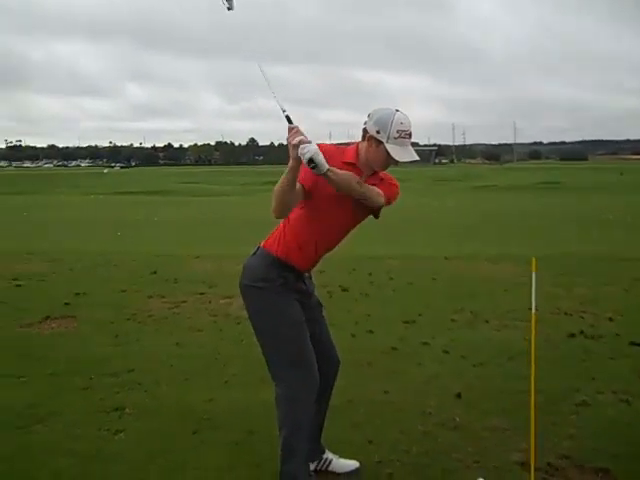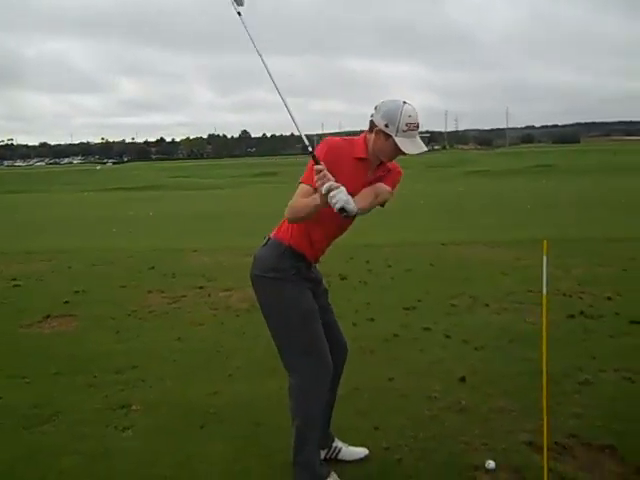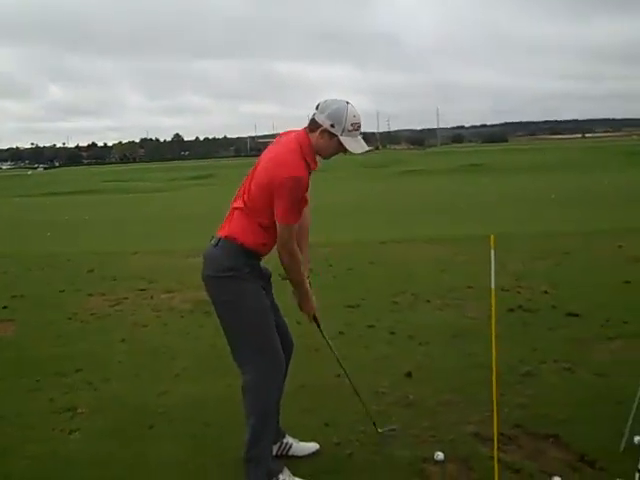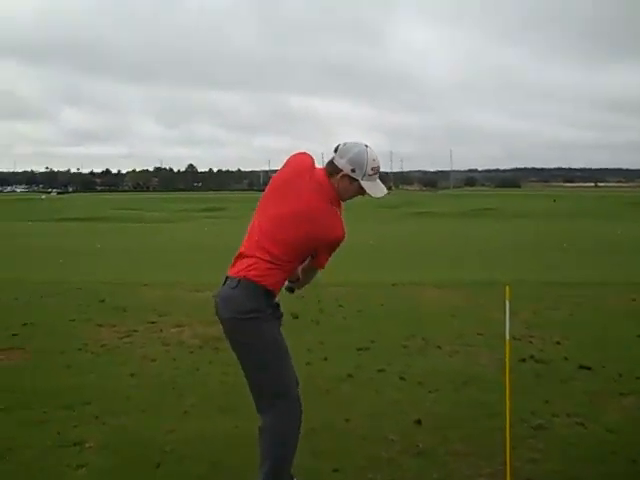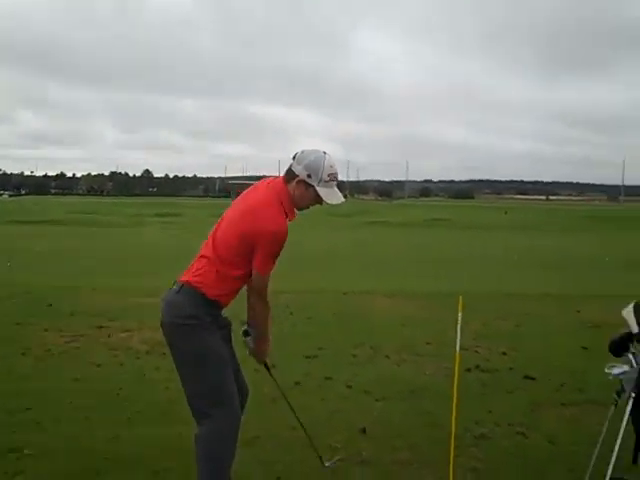
dt=0.3s
person 1, frame 1
left shoulder: (387, 188)
right shoulder: (325, 154)
left elbow: (357, 190)
right elbow: (280, 211)
left wrist: (322, 167)
right wrist: (295, 162)
left hip: (299, 277)
right hip: (268, 275)
left knee: (326, 365)
right knee: (299, 377)
person 1, frame 2
left shoulder: (391, 173)
right shoulder: (334, 150)
left elbow: (368, 201)
right elbow: (293, 213)
left wrist: (346, 199)
right wrist: (321, 197)
left hip: (305, 266)
right hip: (280, 265)
left knee: (334, 353)
right knee: (312, 365)
left ankle: (320, 441)
person 1, frame 3
left shoulder: (294, 140)
right shoulder: (292, 172)
left elbow: (302, 216)
right elbow: (287, 246)
left wrist: (304, 280)
right wrist: (305, 295)
left hip: (245, 261)
right hip: (231, 265)
left knee: (280, 348)
right knee: (265, 363)
left ankle: (270, 437)
person 1, frame 4
left shoulder: (300, 163)
right shoulder: (332, 228)
left hip: (236, 292)
right hip: (250, 305)
left knee: (285, 392)
right knee: (284, 408)
person 1, frame 5
left shoulder: (269, 185)
right shoulder: (274, 226)
right elbow: (258, 293)
left wrist: (254, 324)
right wrist: (262, 340)
left hip: (197, 306)
right hip: (191, 312)
left knee: (235, 397)
right knee: (221, 414)
